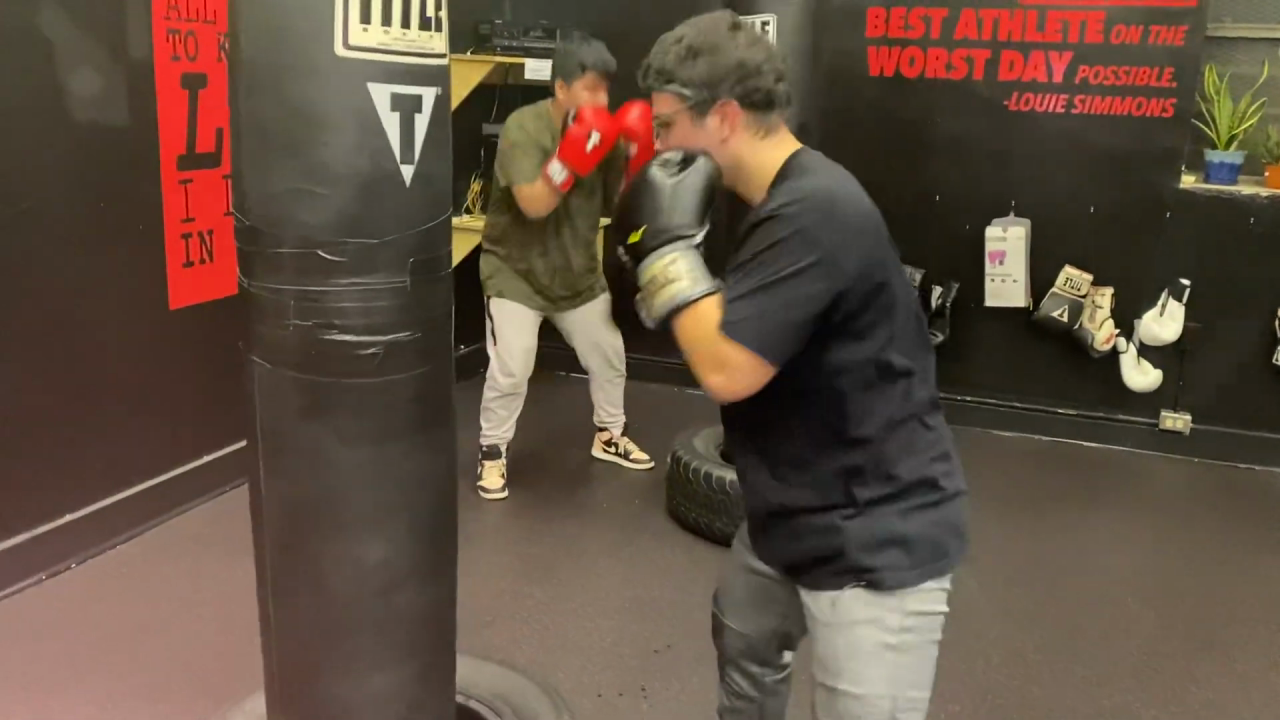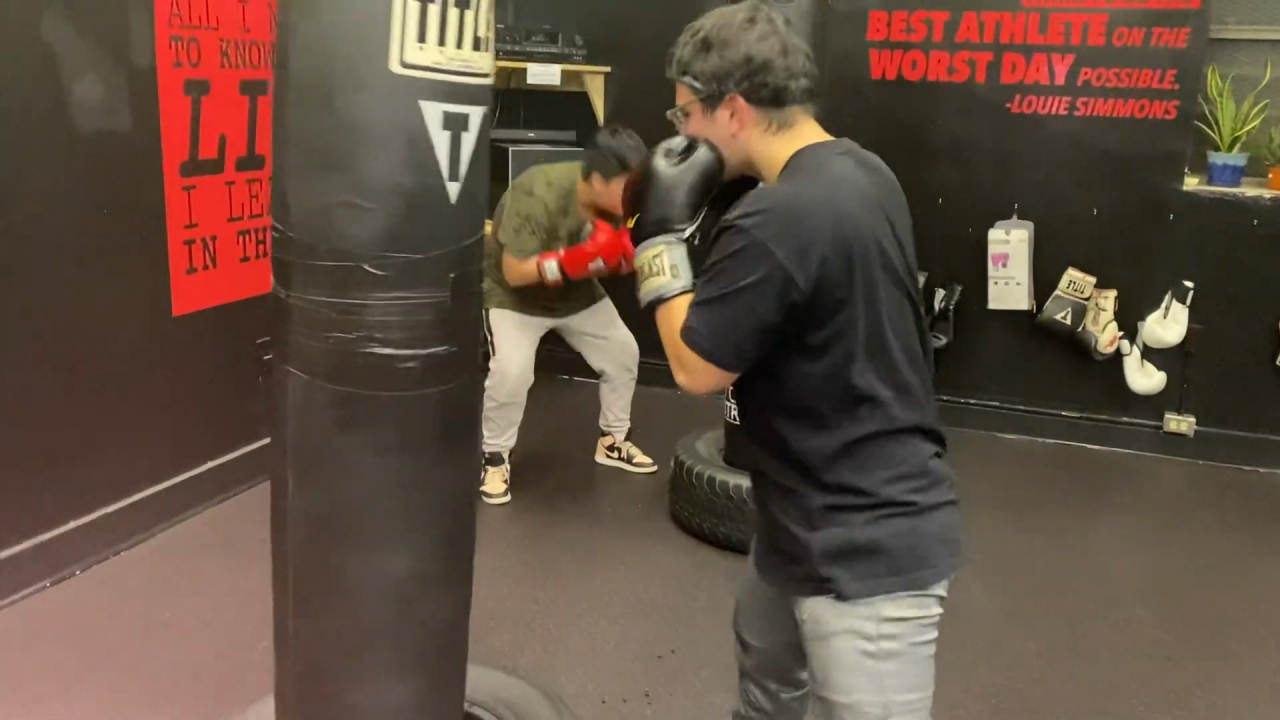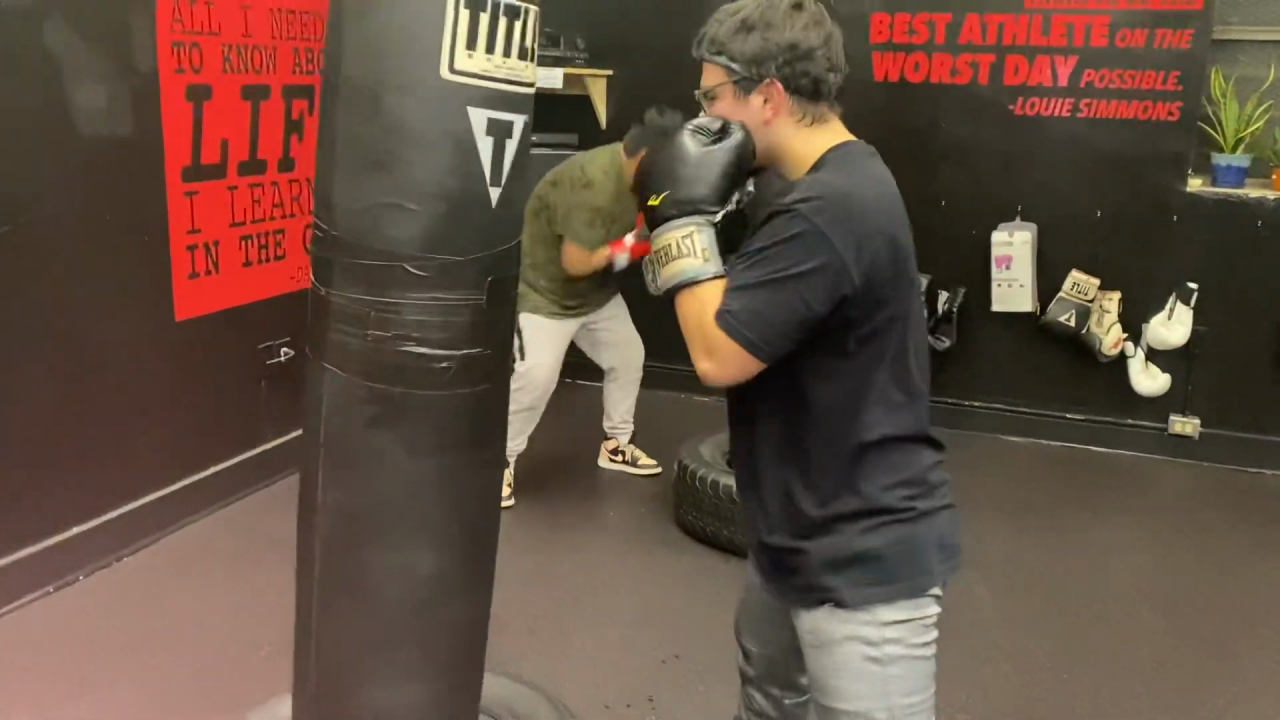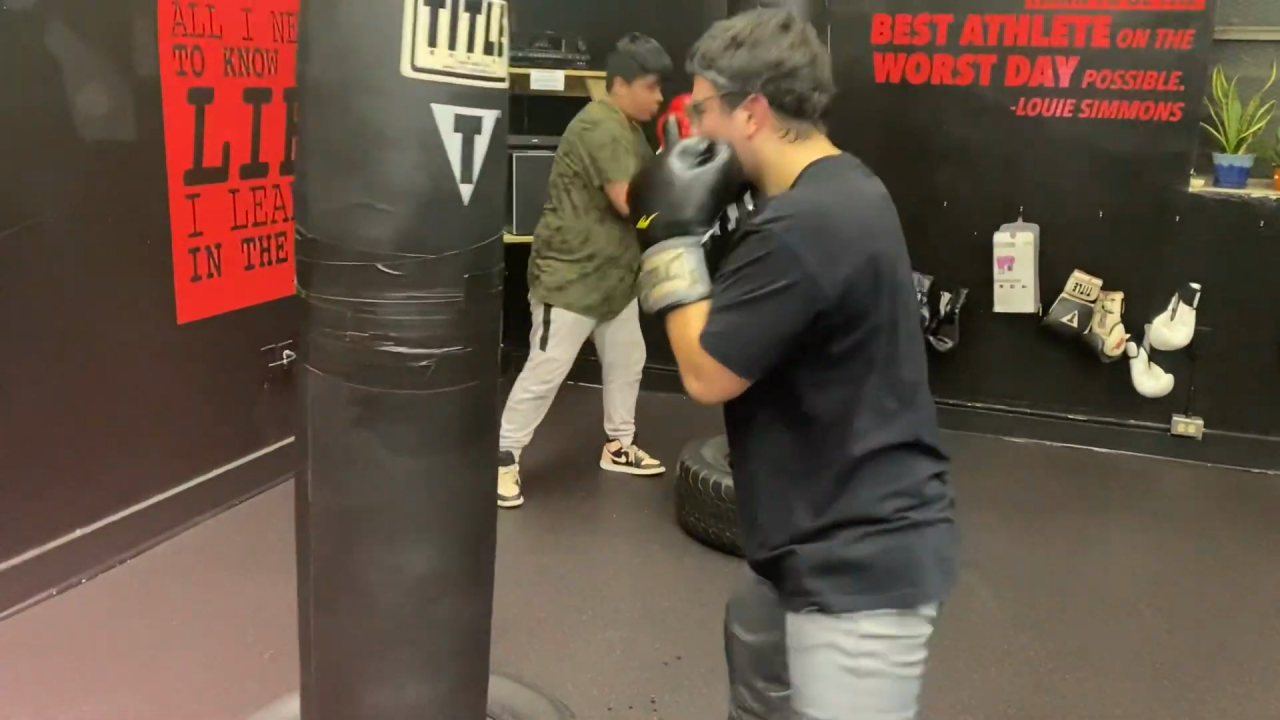
dt=0.2s
person 1, frame 1
left shoulder: (809, 214)
right shoulder: (797, 193)
left elbow: (728, 372)
right elbow: (751, 327)
left wrist: (665, 245)
left hip: (879, 535)
right hip: (794, 510)
right knee: (744, 634)
person 1, frame 2
left shoulder: (781, 220)
right shoulder: (857, 171)
left elbow: (696, 368)
left wrist: (661, 234)
left hip: (869, 543)
right hip: (813, 518)
person 1, frame 3
left shoulder: (824, 214)
right shoulder: (848, 180)
left elbow: (717, 356)
right elbow: (760, 300)
left wrist: (681, 216)
right wrist: (691, 209)
left hip: (860, 550)
right hip: (801, 526)
person 1, frame 4
left shoulder: (800, 228)
right shoulder: (849, 186)
left elbow: (708, 376)
left wrist: (670, 237)
left hip: (866, 551)
right hip: (824, 526)
person 2, frame 1
left shoulder: (605, 132)
right shoulder: (524, 127)
left elbow: (623, 198)
right elbow: (534, 206)
left wrist: (638, 160)
right wrist: (573, 155)
left hip: (578, 273)
right hip: (515, 274)
left knee: (608, 355)
right knee: (511, 370)
left ankle: (608, 437)
right ankle: (493, 454)
person 2, frame 2
left shoulder: (613, 204)
right shoulder: (540, 197)
left elbow: (616, 255)
right elbow: (516, 273)
left wrist: (630, 252)
right wrist: (572, 261)
left hip: (578, 294)
right hip: (514, 297)
left knee: (623, 354)
right knee: (509, 375)
left ankle: (613, 441)
right ankle: (494, 459)
person 2, frame 3
left shoulder: (630, 174)
right shoulder: (594, 184)
left elbow: (625, 231)
right elbow: (577, 263)
left wrist: (644, 239)
right wrist: (637, 244)
left hip: (593, 290)
right hip: (545, 289)
left knee: (628, 356)
right knee: (534, 380)
left ankle: (616, 443)
right ankle: (500, 464)
person 2, frame 4
left shoulder: (628, 128)
right shoulder: (599, 126)
right elbow: (627, 201)
left hip: (613, 274)
right hip: (570, 277)
left knee: (628, 359)
right knee: (545, 372)
left ankle: (618, 445)
right ankle: (506, 458)
